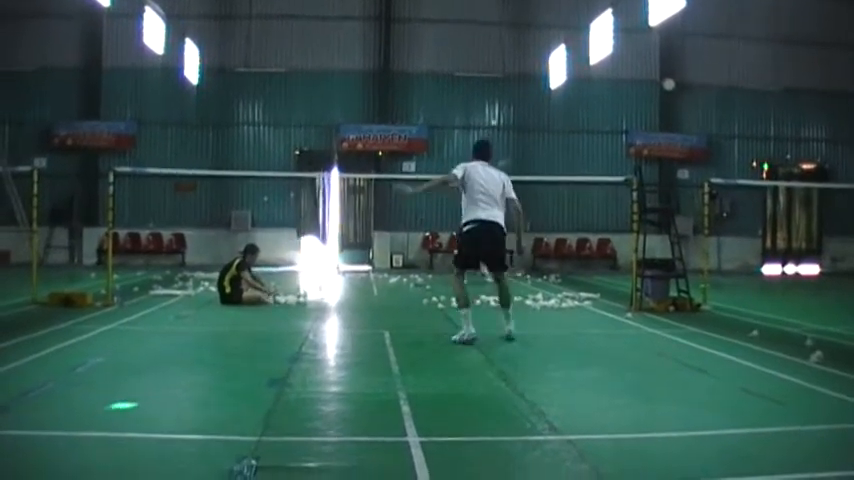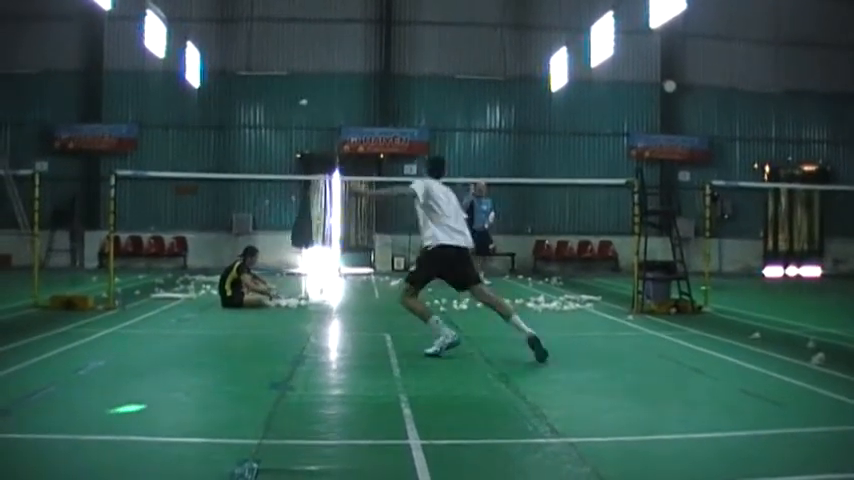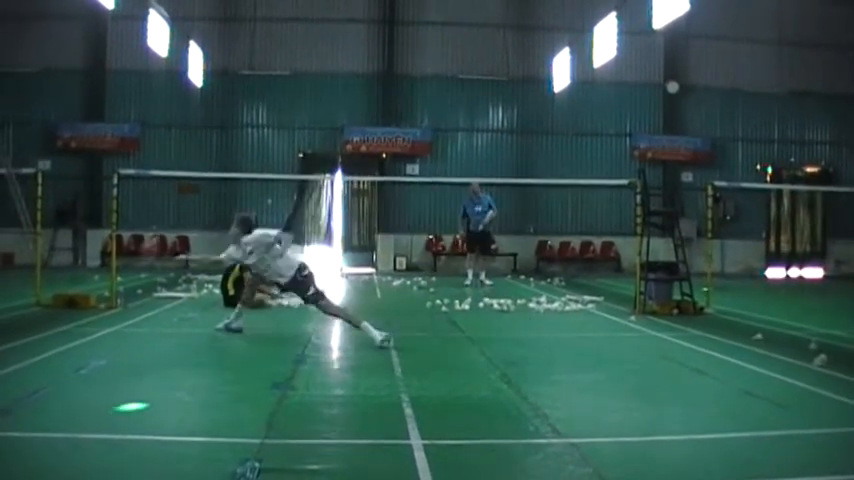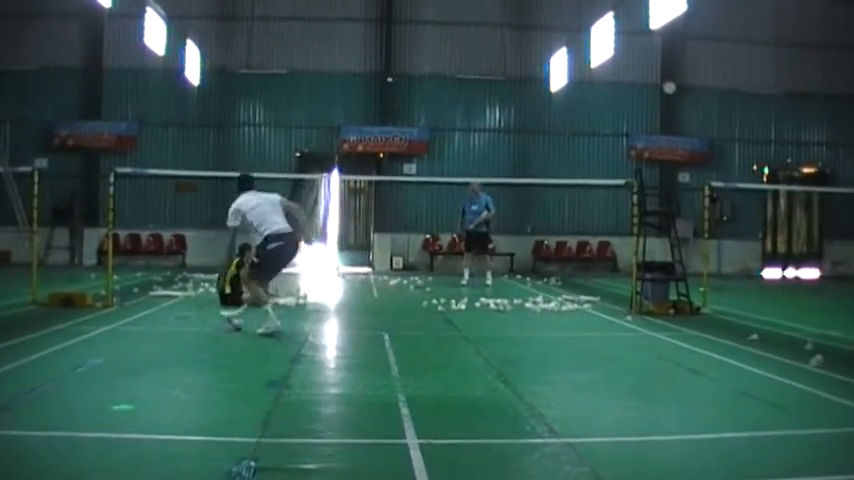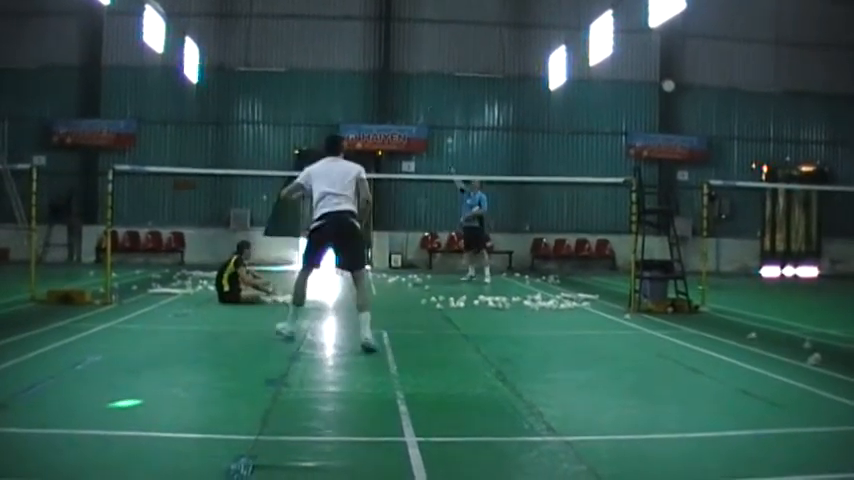
dt=0.5s
person 1, frame 1
left shoulder: (466, 168)
right shoulder: (502, 176)
left elbow: (446, 180)
right elbow: (517, 208)
left wrist: (416, 190)
right wrist: (519, 239)
left hip: (474, 227)
right hip: (496, 228)
left knee: (458, 276)
right knee: (500, 278)
left ankle: (468, 330)
right ankle: (509, 327)
person 1, frame 2
left shoulder: (424, 184)
right shoulder: (448, 192)
left elbow: (401, 192)
right elbow: (462, 221)
left wrist: (367, 192)
left hip: (437, 249)
right hip: (460, 248)
left knee: (408, 296)
right knee: (485, 296)
left ankle: (445, 335)
right ankle: (528, 334)
person 1, frame 3
left shoulder: (254, 239)
right shoulder: (236, 249)
left hip: (297, 275)
right hip: (287, 278)
left knee: (327, 307)
right knee: (252, 280)
left ankle: (375, 335)
right ankle: (235, 321)
person 1, frame 4
left shoulder: (237, 205)
right shoulder: (272, 197)
left elbow: (231, 242)
right elbow: (297, 210)
right wrist: (299, 237)
left hip: (272, 242)
right hip: (289, 242)
left knee: (248, 277)
right knee: (262, 278)
left ankle: (272, 321)
person 1, frame 5
left shoulder: (312, 169)
right shoulder: (356, 168)
left elbow: (285, 194)
right elbow: (367, 200)
left wrist: (300, 193)
right wrist: (359, 224)
left hip: (321, 222)
right hip: (348, 220)
left knee: (304, 273)
right knee: (360, 278)
left ankle: (289, 326)
right ankle: (366, 335)
